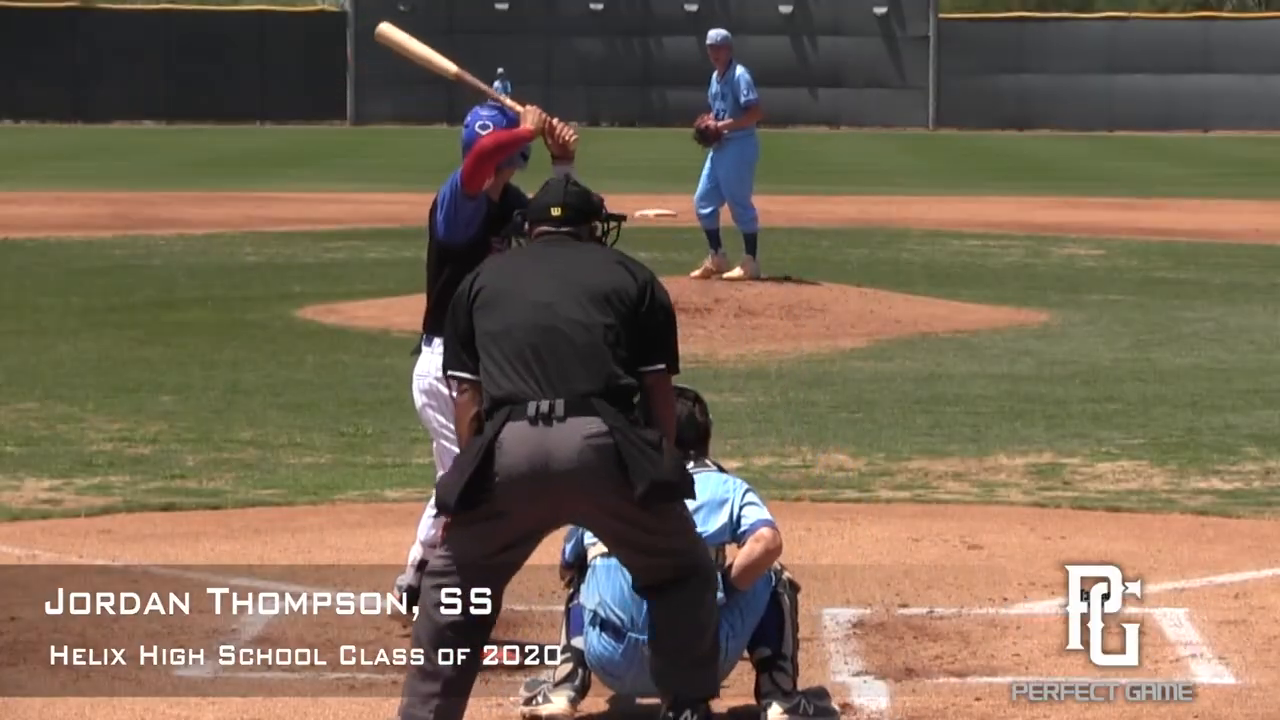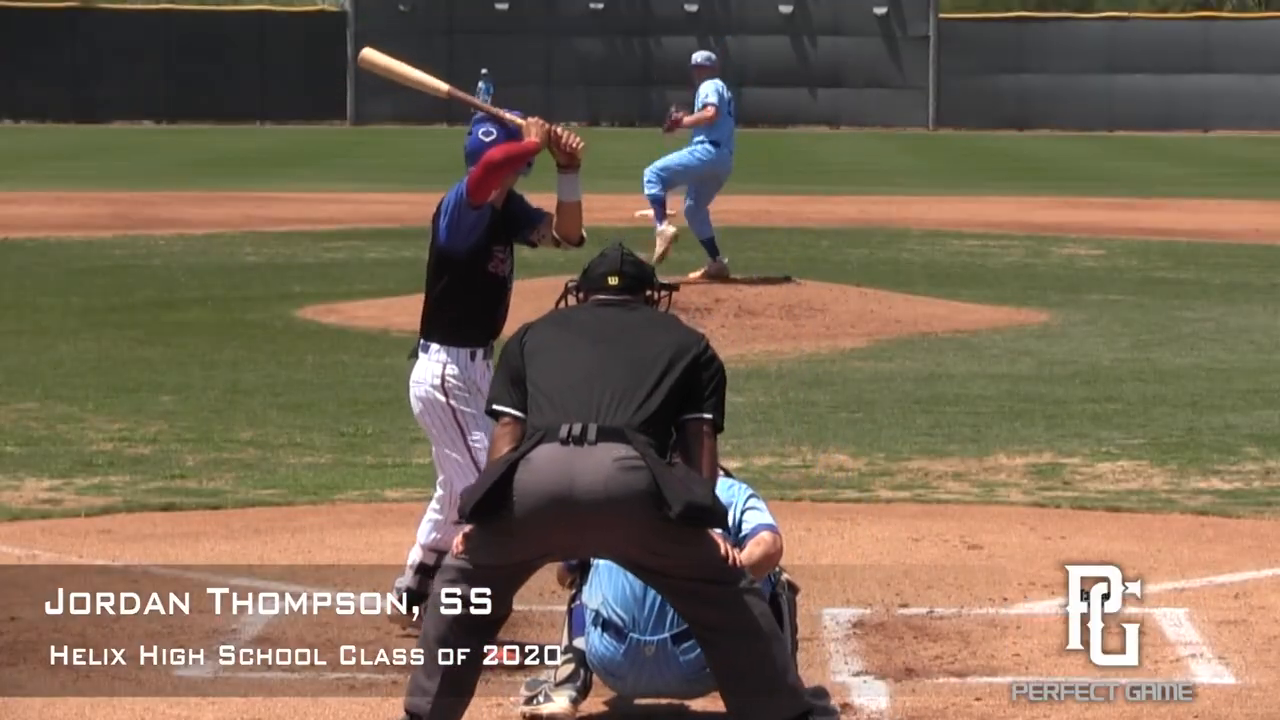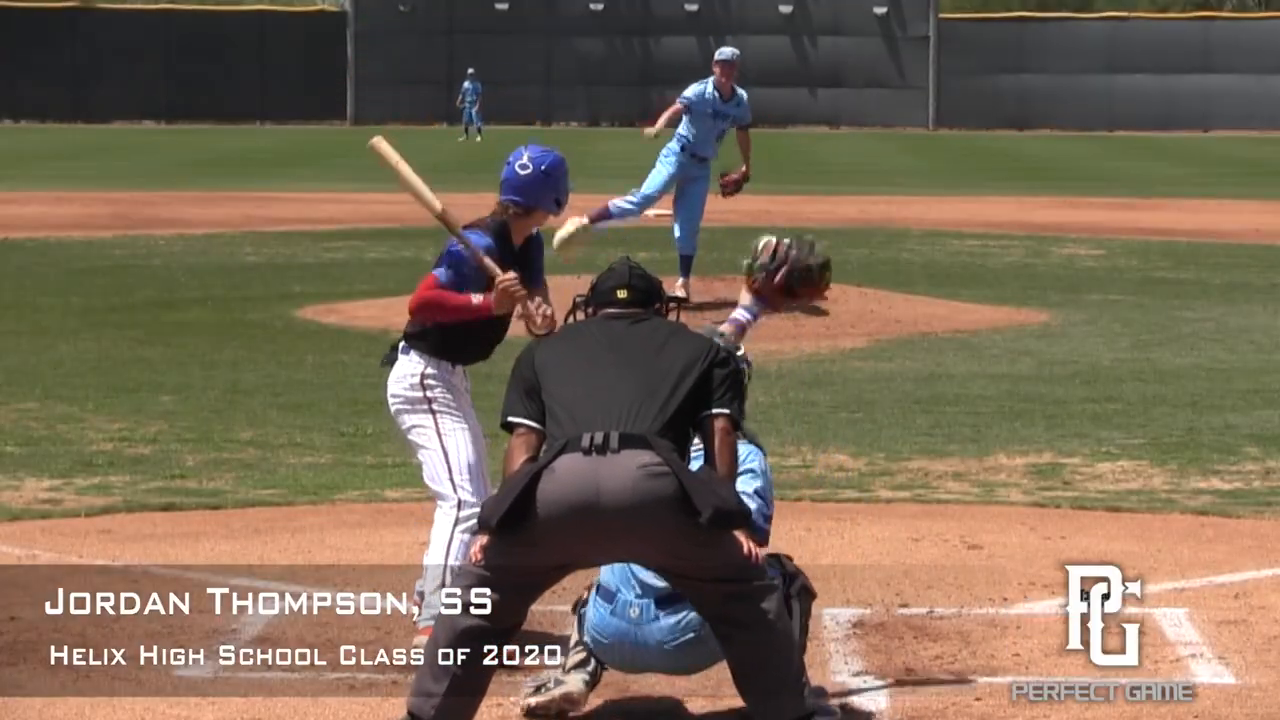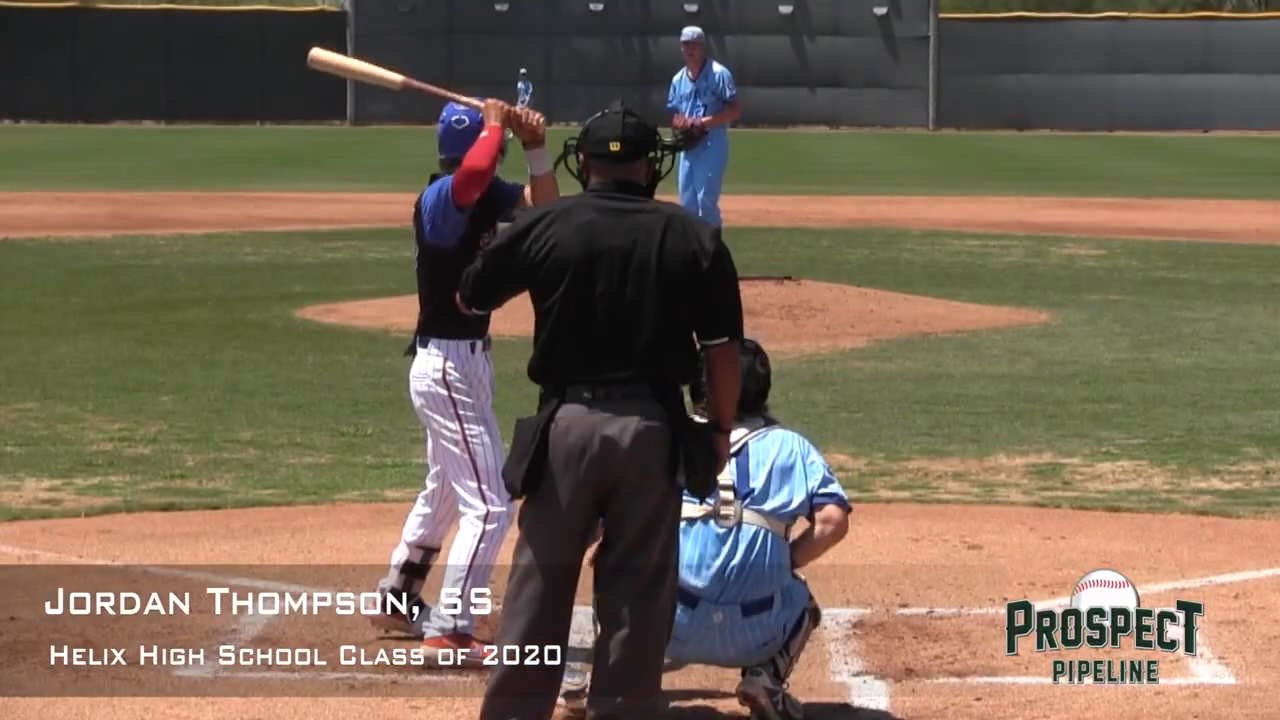
dt=1s
person 1, frame 1
left shoulder: (503, 199)
right shoulder: (458, 195)
right elbow: (484, 152)
left wrist: (563, 160)
right wrist: (528, 129)
right hip: (450, 366)
left ankle: (415, 590)
person 1, frame 2
left shoulder: (506, 207)
right shoulder: (461, 204)
left elbow: (566, 234)
right elbow: (490, 165)
left wrist: (567, 171)
right wrist: (532, 144)
left hip: (471, 368)
right hip: (446, 373)
left knee: (460, 491)
left ankle: (415, 593)
person 1, frame 3
left shoulder: (528, 243)
right shoulder: (478, 244)
left elbow: (537, 306)
right elbow: (419, 303)
left wrist: (542, 315)
right wrist: (486, 304)
left hip: (450, 377)
right hip: (422, 379)
left knee: (475, 494)
right knee: (463, 499)
left ankle: (431, 593)
right ankle: (434, 626)
person 1, frame 4
left shoulder: (482, 192)
right shoulder: (440, 197)
left elbow: (545, 205)
right elbow: (473, 171)
left wrist: (536, 146)
right wrist: (495, 125)
left hip: (462, 362)
right hip: (448, 367)
left knee: (445, 491)
right knee: (490, 504)
left ankle: (396, 599)
right ankle: (448, 630)
person 2, frame 1
left shoulder: (483, 276)
right shoulder: (632, 276)
left elbow: (466, 393)
right elbow: (659, 390)
left wrist: (469, 481)
right wrist: (659, 473)
left hip: (510, 449)
right hip: (604, 448)
left knee: (455, 587)
right knee: (681, 574)
person 2, frame 2
left shoulder: (534, 332)
right shoulder: (687, 342)
left elbow: (508, 431)
right elbow: (701, 437)
left wrist: (486, 512)
right wrist: (705, 519)
left hip: (539, 477)
right hip: (631, 479)
left knee: (464, 588)
right knee: (725, 597)
person 2, frame 3
left shoulder: (545, 348)
right shoulder: (701, 348)
left elbow: (524, 442)
right elbow: (720, 433)
left wrist: (502, 522)
right wrist: (727, 518)
left hip: (562, 485)
right hip: (653, 484)
left knee: (480, 593)
right knee: (747, 593)
person 2, frame 4
left shoulder: (542, 227)
right shoulder: (696, 237)
left elbow: (469, 300)
right elbow: (723, 351)
right wrist: (719, 429)
left hip: (566, 425)
right hip: (652, 428)
left knee: (541, 581)
right knee: (640, 592)
person 3, frame 1
right shoulder: (726, 485)
left elbow: (568, 570)
right elbow: (766, 542)
right wrist: (724, 594)
left hip: (610, 666)
right knee: (772, 580)
left ankle: (564, 690)
person 3, frame 2
right shoulder: (732, 490)
left elbow: (565, 575)
right elbow: (768, 547)
left hip: (610, 665)
right hip: (697, 665)
left knee: (582, 580)
right knee: (774, 582)
left ankle: (565, 689)
person 3, frame 3
right shoulder: (744, 454)
right elbow: (747, 534)
left hip: (608, 631)
right hip: (681, 639)
left knee: (597, 594)
right knee: (785, 578)
left ankle: (575, 678)
person 3, frame 4
right shoulder: (790, 445)
right elbow: (833, 522)
right wrist: (786, 563)
left hip: (672, 625)
right hip: (748, 636)
right knee: (797, 599)
right ankle: (765, 680)
person 4, frame 1
left shoulder: (740, 75)
right shoulder: (715, 77)
left elbow: (755, 113)
left wrist: (722, 126)
left hip: (739, 146)
right hip: (719, 146)
left knee: (739, 203)
right knee: (704, 201)
left ankle: (750, 263)
right ankle: (717, 258)
person 4, frame 2
left shoulder: (710, 87)
right shoulder: (724, 94)
left elbow: (710, 115)
left wrist: (683, 121)
right wrist: (682, 120)
left hip: (707, 153)
right hip: (724, 161)
left knee: (653, 174)
right knee: (695, 210)
left ankle: (663, 229)
right ankle: (717, 263)
person 4, frame 3
left shoulder: (742, 101)
right shoulder: (699, 91)
left elbow: (743, 131)
right elbow: (677, 107)
left wrist: (746, 165)
right wrist: (657, 127)
left hip: (702, 164)
right hip: (678, 156)
left knee: (689, 225)
right knee: (643, 199)
left ankle: (684, 283)
right ankle: (584, 223)
person 4, frame 4
left shoulder: (719, 74)
right shoulder: (678, 79)
left elbow: (735, 111)
right elbow: (674, 115)
left wrist: (702, 122)
right wrist: (681, 122)
left hip: (712, 144)
right hip: (688, 146)
left knee: (706, 200)
right knee: (688, 206)
